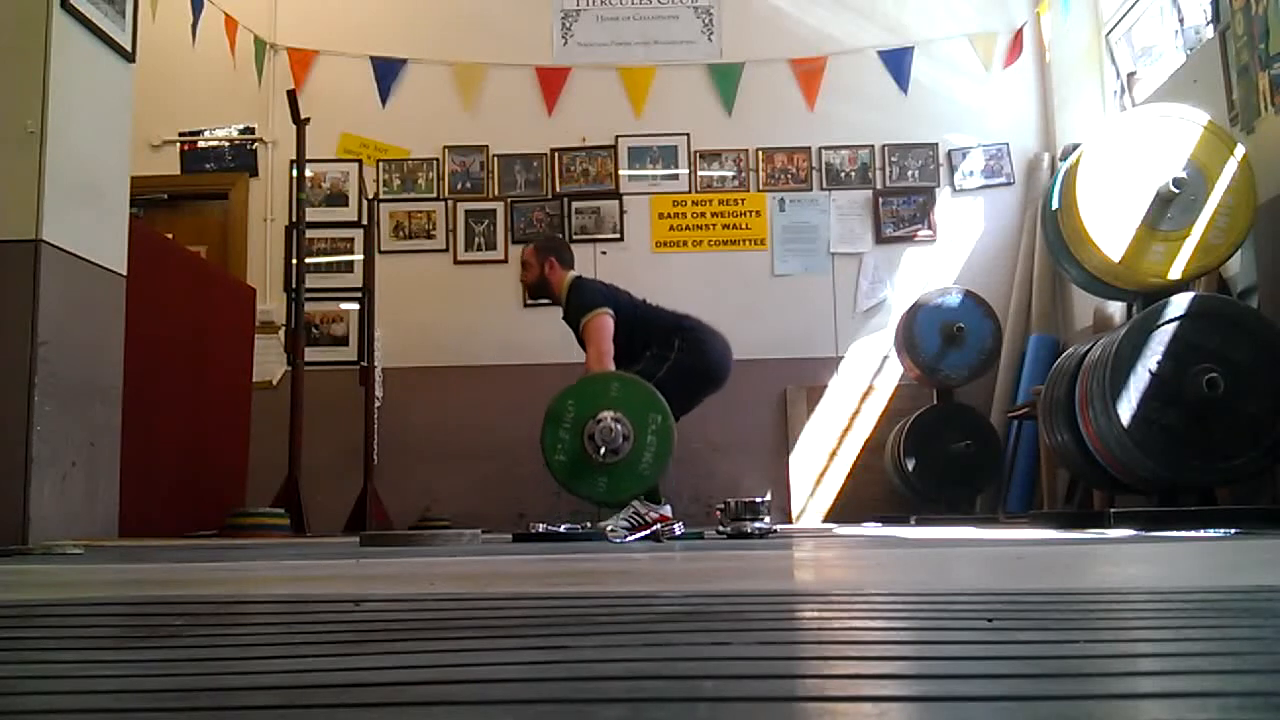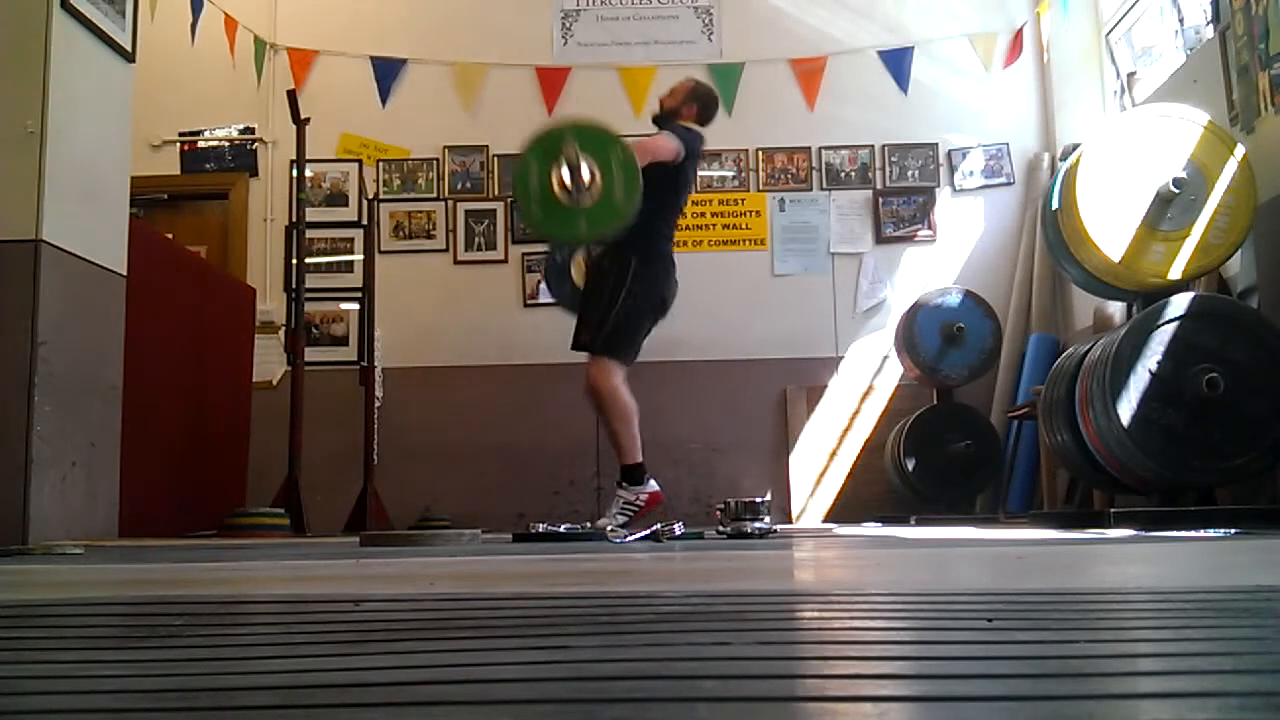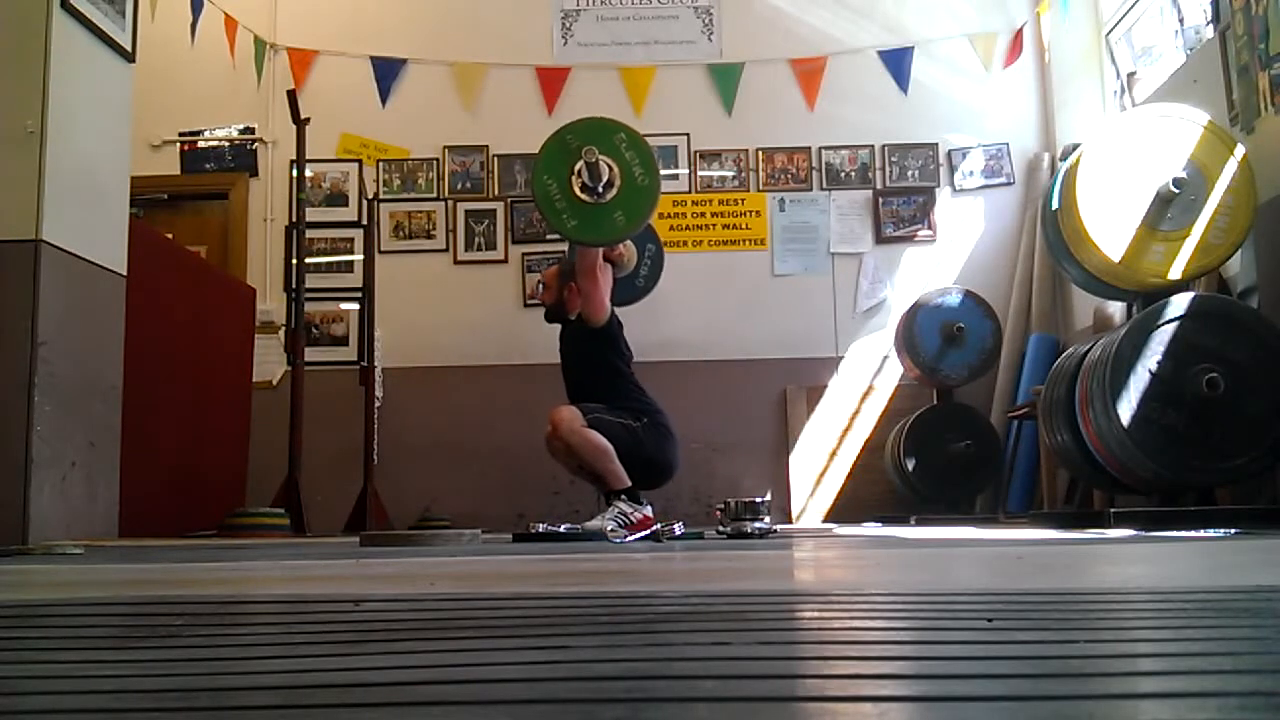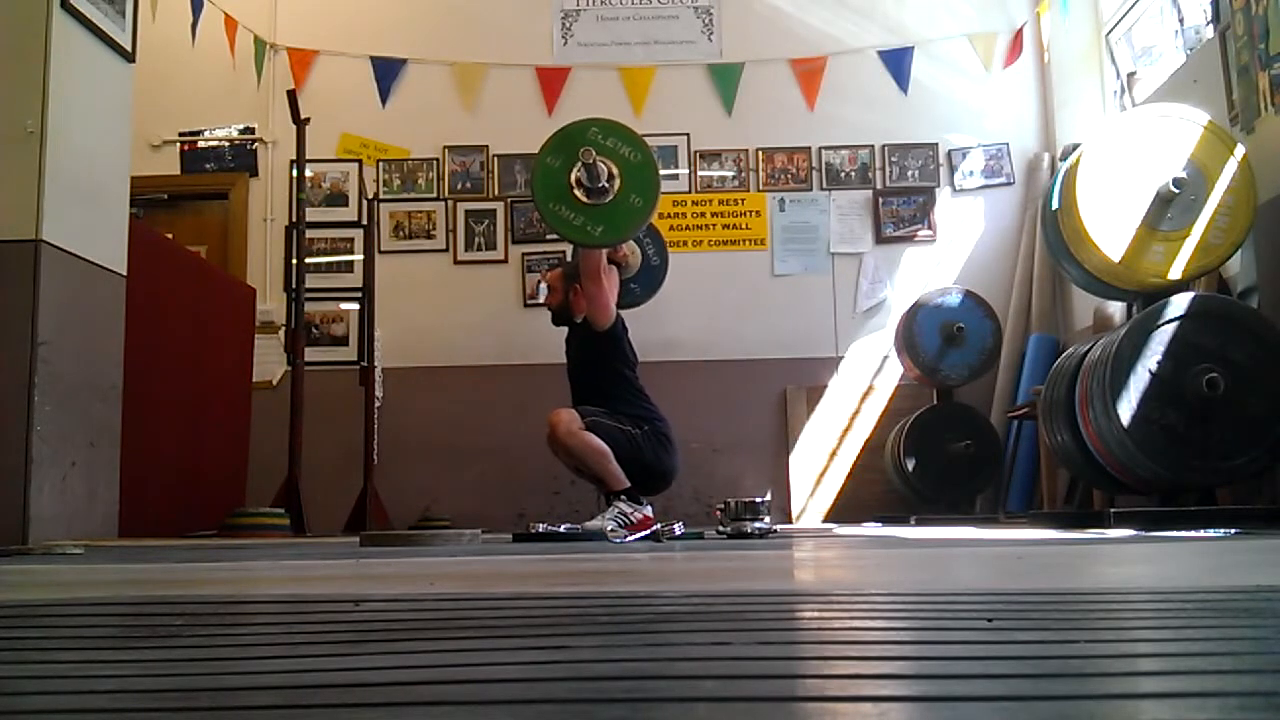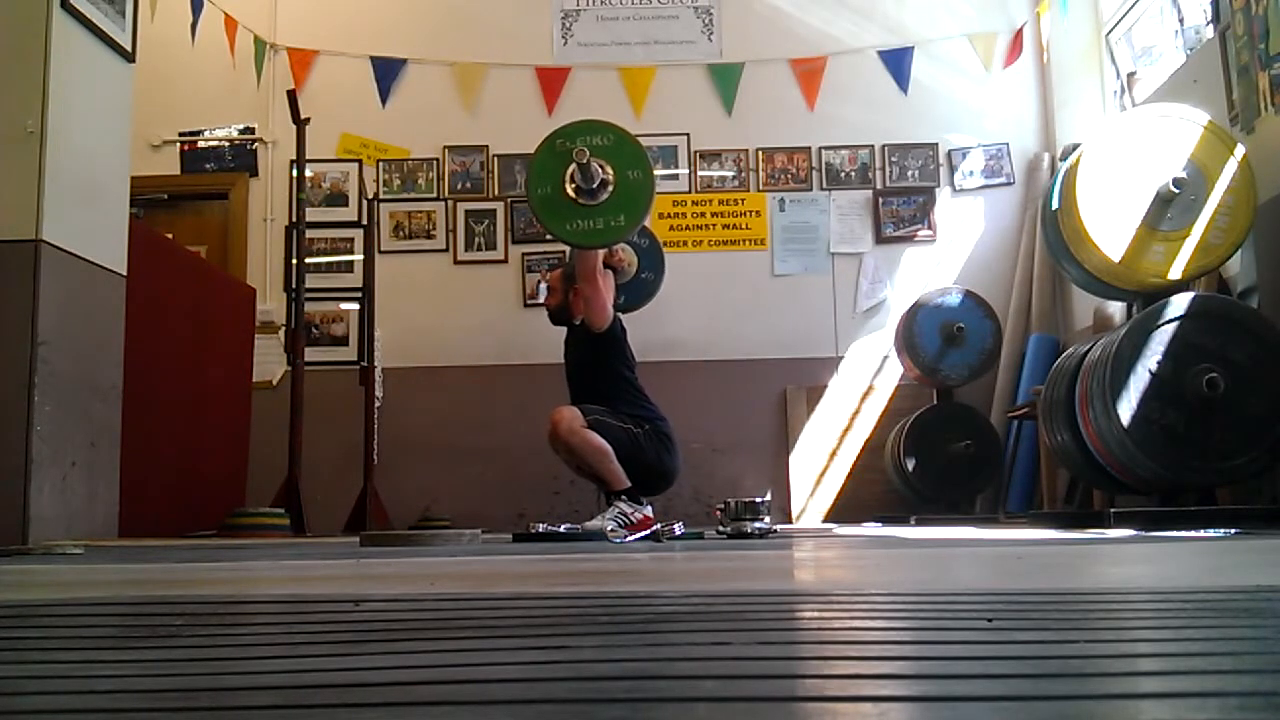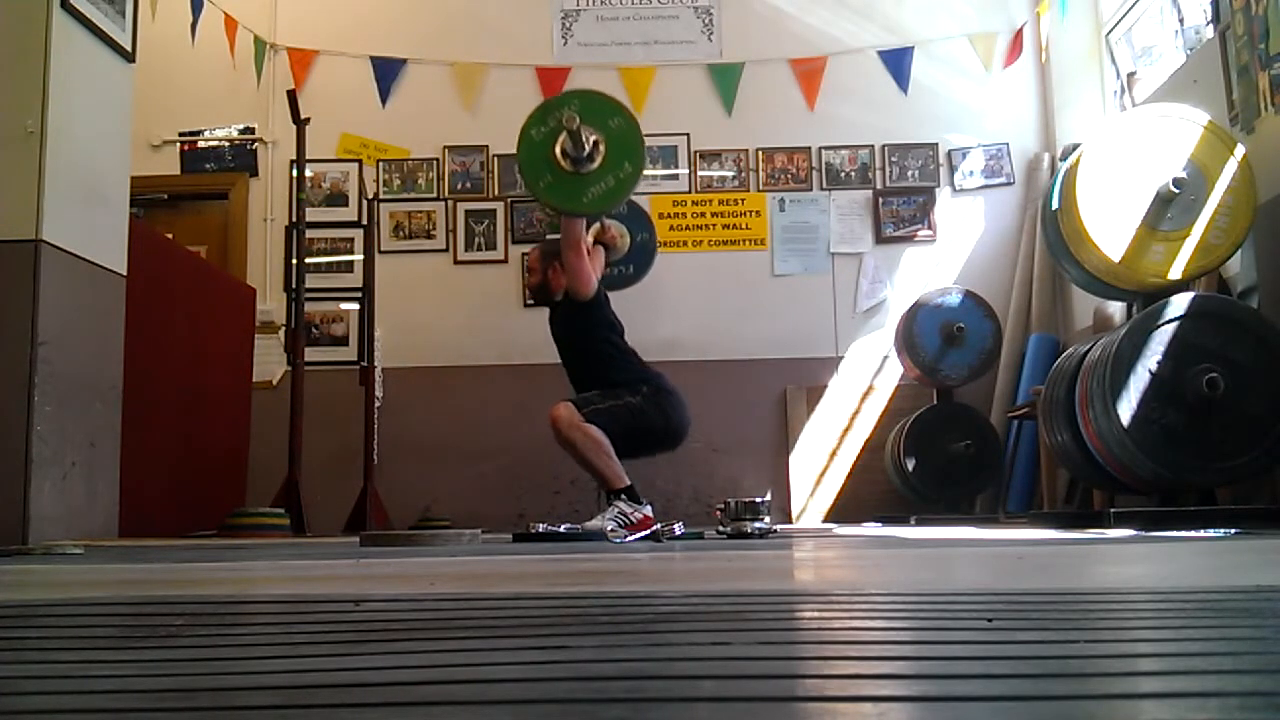
dt=0.7s
person 1, frame 1
left shoulder: (584, 294)
right shoulder: (580, 298)
left elbow: (601, 360)
right elbow: (603, 360)
left hip: (694, 349)
right hip: (701, 352)
left ankle: (651, 506)
right ankle: (650, 503)
person 1, frame 2
left shoulder: (678, 138)
right shoulder: (677, 148)
left elbow: (645, 149)
left hip: (639, 267)
right hip: (634, 269)
left knee: (602, 374)
right knee: (605, 379)
left ankle: (637, 484)
right ankle: (635, 484)
person 1, frame 3
left shoulder: (593, 323)
right shoulder: (577, 326)
left elbow: (589, 272)
right elbow: (599, 273)
left hip: (651, 443)
right hip: (639, 442)
left knee: (564, 420)
right knee: (557, 438)
left ankle: (631, 505)
right ankle: (625, 502)
person 1, frame 4
left shoulder: (599, 325)
right shoulder: (584, 329)
left elbow: (594, 274)
right elbow: (606, 280)
left hip: (651, 450)
right hip: (640, 451)
left knee: (563, 423)
right knee: (560, 438)
left ankle: (631, 505)
right ankle: (626, 503)
person 1, frame 5
left shoulder: (598, 328)
right shoulder: (581, 330)
left elbow: (589, 277)
right elbow: (601, 279)
right wrist: (608, 265)
left hip: (653, 450)
right hip: (642, 452)
left knee: (565, 421)
right knee: (562, 437)
left ankle: (631, 505)
right ankle: (626, 503)
person 1, frame 6
left shoulder: (581, 300)
right shoulder: (568, 307)
left elbow: (573, 247)
right elbow: (591, 263)
right wrist: (600, 242)
left hip: (658, 409)
right hip: (653, 414)
left knee: (565, 416)
right knee: (573, 428)
left ankle: (631, 505)
right ankle: (627, 504)
